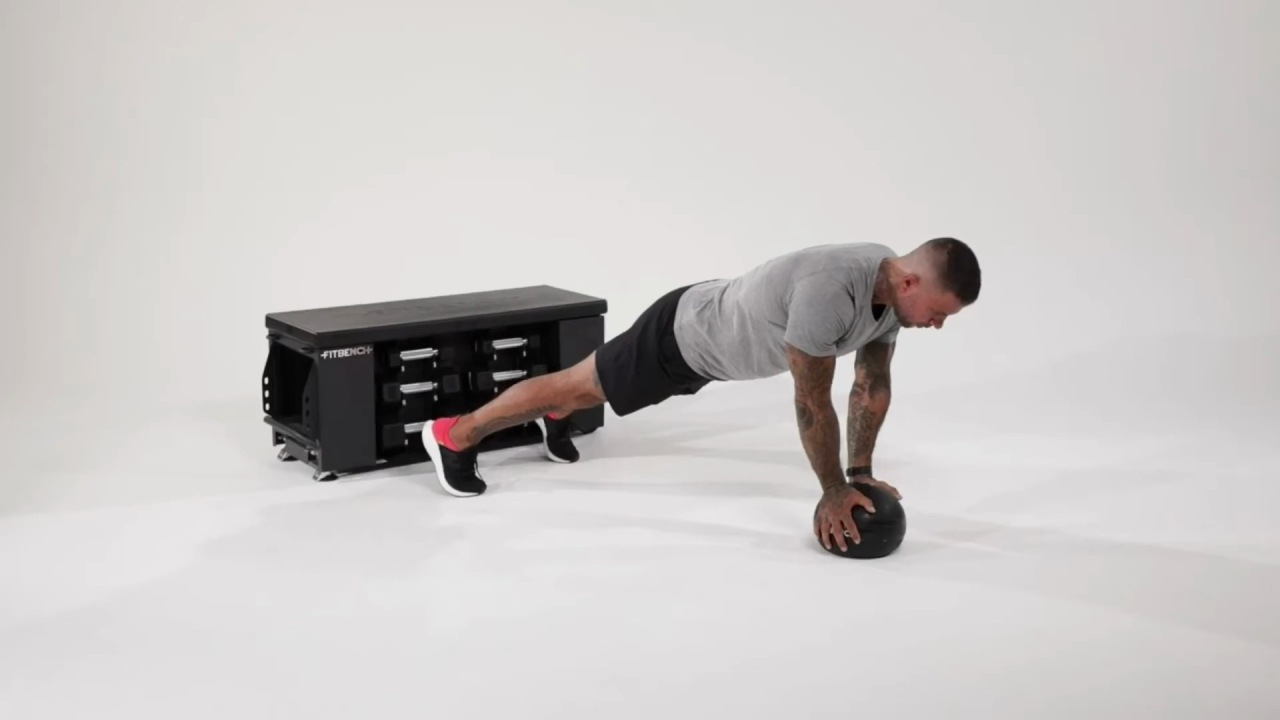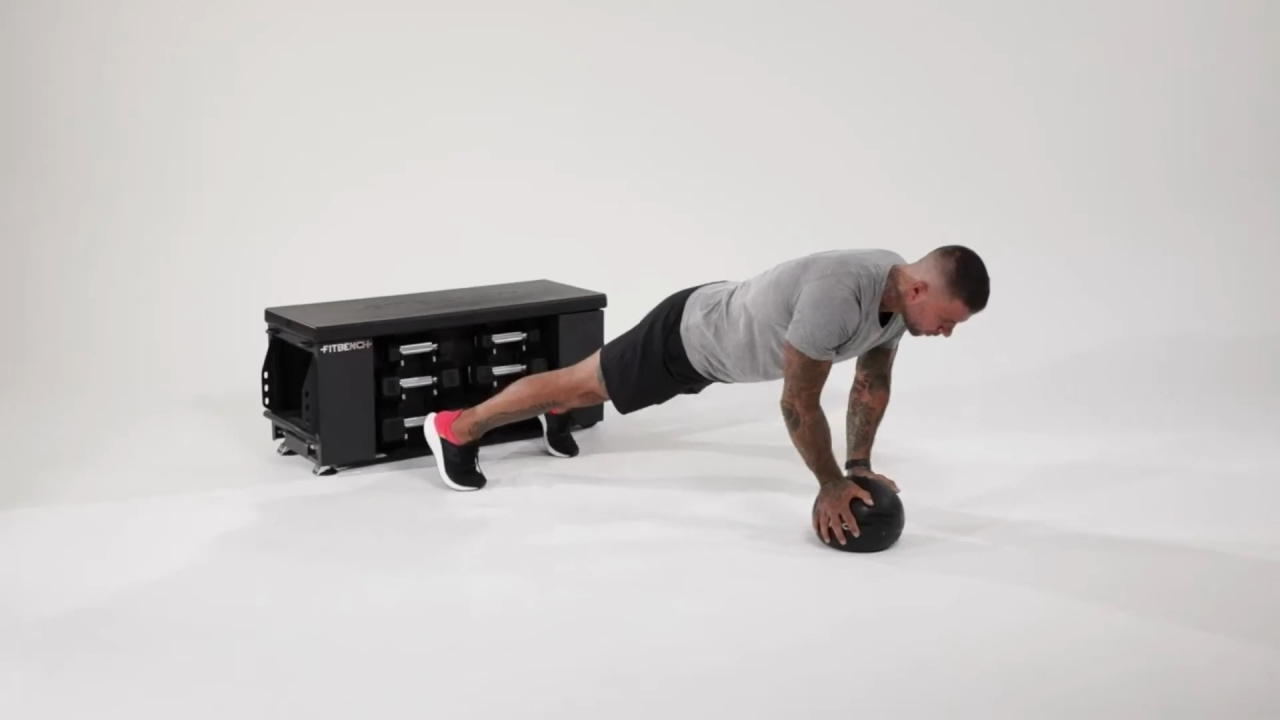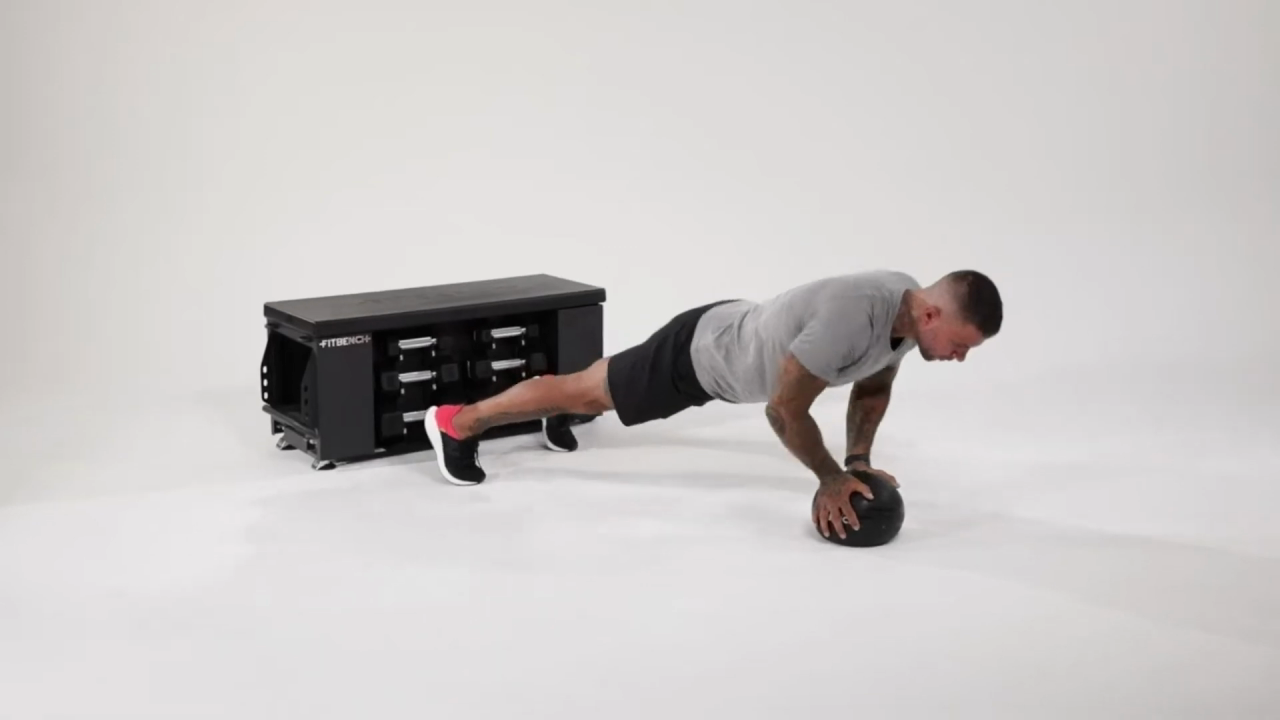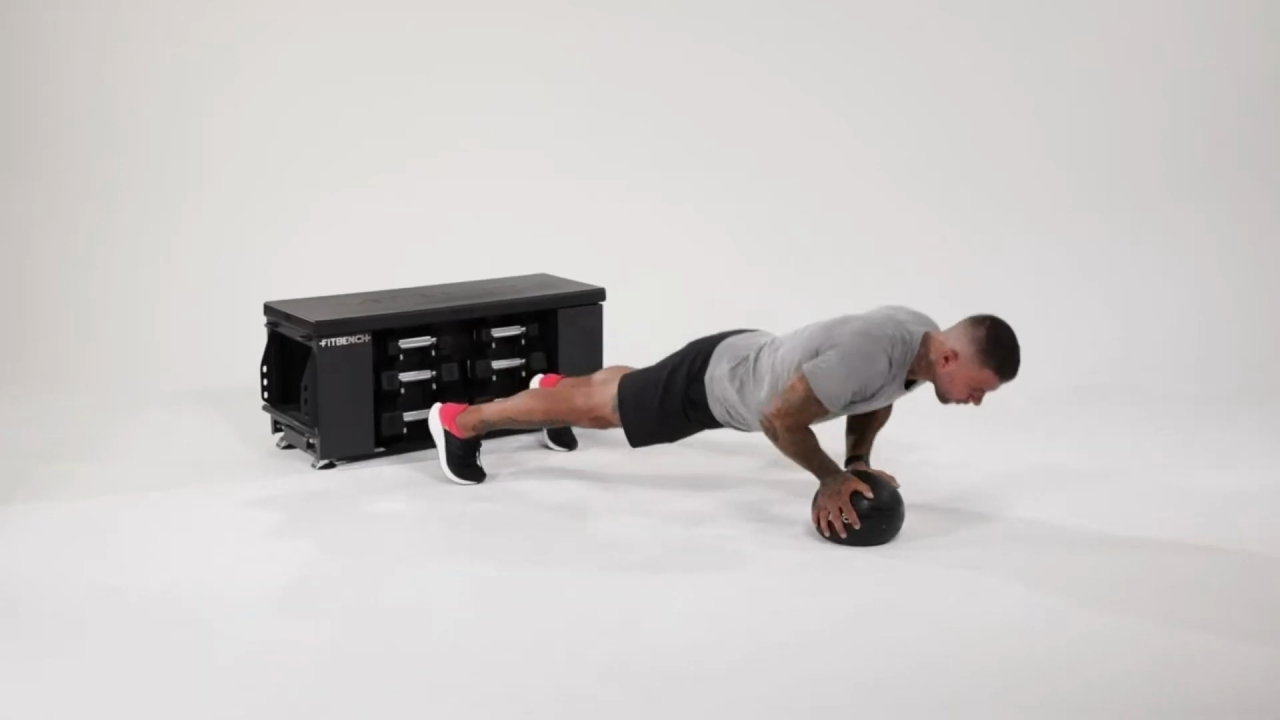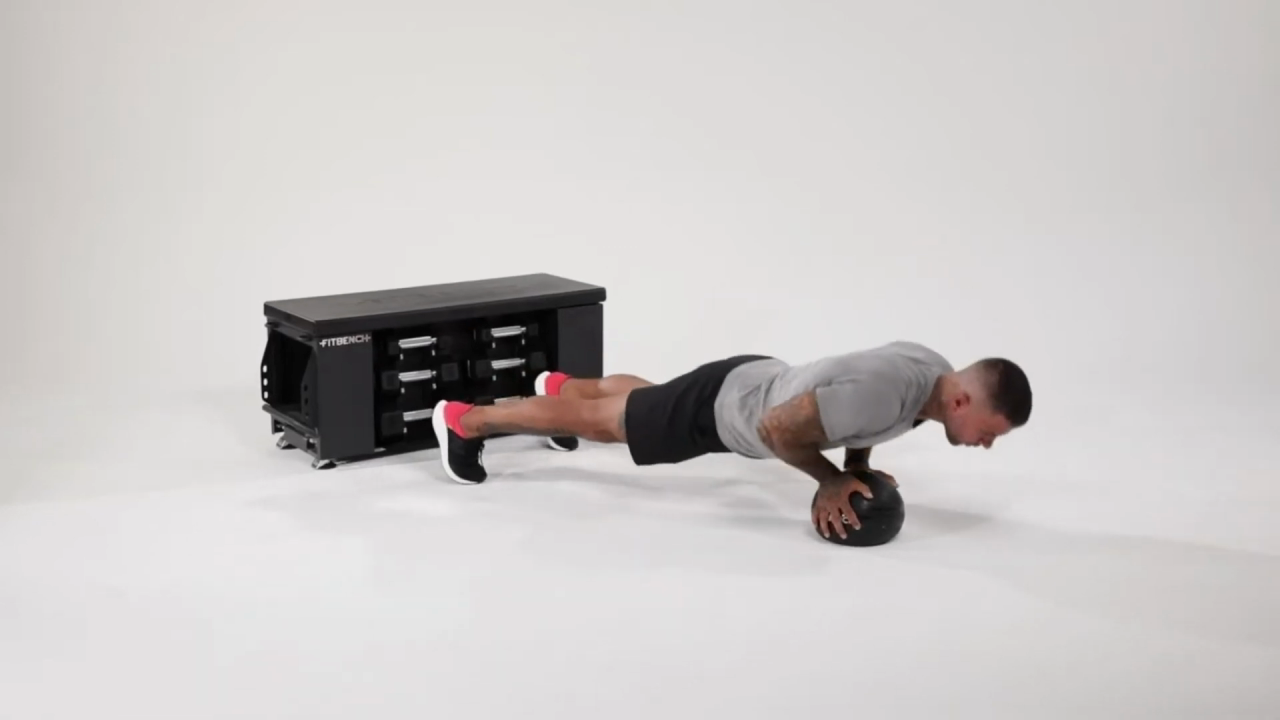
dt=0.2s
person 1, frame 1
left shoulder: (889, 289)
right shoulder: (829, 292)
left elbow: (873, 384)
right elbow: (812, 404)
left wrist: (862, 473)
right wrist: (834, 494)
left hip: (710, 339)
right hip: (683, 334)
left knee: (597, 386)
right knee: (583, 385)
left ankle: (555, 416)
right ankle: (454, 435)
person 1, frame 2
left shoulder: (897, 293)
right shoulder: (837, 297)
left elbow: (873, 383)
right elbow: (798, 404)
left wrist: (860, 465)
right wrist: (831, 486)
left hip: (716, 336)
right hip: (689, 336)
left knee: (597, 384)
right knee: (585, 383)
left ankle: (556, 412)
right ankle: (455, 429)
person 1, frame 3
left shoulder: (907, 310)
right shoulder: (850, 321)
left elbow: (872, 388)
right elbow: (784, 410)
left wrist: (859, 462)
right wrist: (831, 481)
left hip: (725, 347)
right hip: (699, 355)
left knee: (611, 381)
right knee: (589, 393)
left ankle: (553, 414)
right ankle: (456, 423)
person 1, frame 4
left shoulder: (922, 340)
right shoulder: (868, 357)
left elbow: (876, 399)
right elbow: (779, 420)
left wrist: (858, 463)
right wrist: (832, 480)
left hip: (742, 364)
right hip: (711, 384)
left knee: (627, 387)
right knee: (595, 410)
left ankle: (556, 382)
right ankle: (460, 420)
person 1, frame 5
left shoulder: (932, 371)
right shoulder: (883, 396)
right elbow: (776, 429)
left wrist: (860, 467)
right wrist: (832, 480)
left hip: (754, 380)
right hip: (719, 410)
left knee: (639, 394)
right knee: (599, 422)
left ankle: (559, 384)
right ankle: (463, 420)
